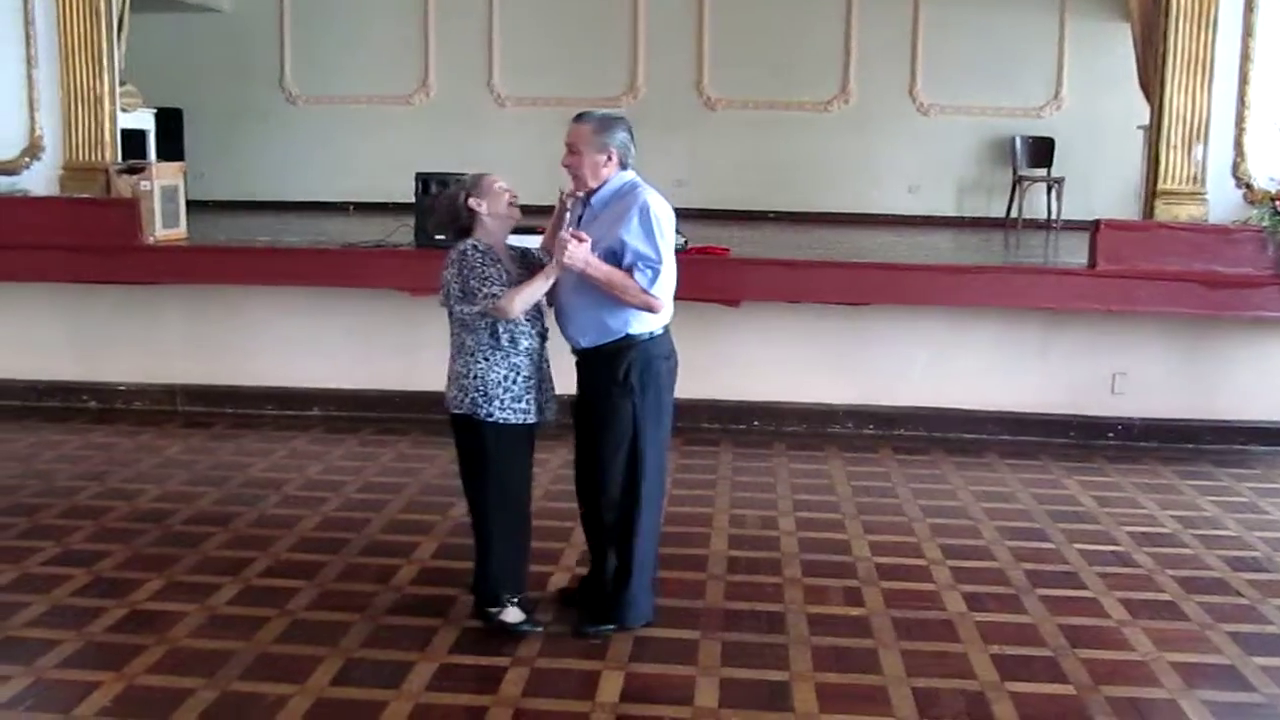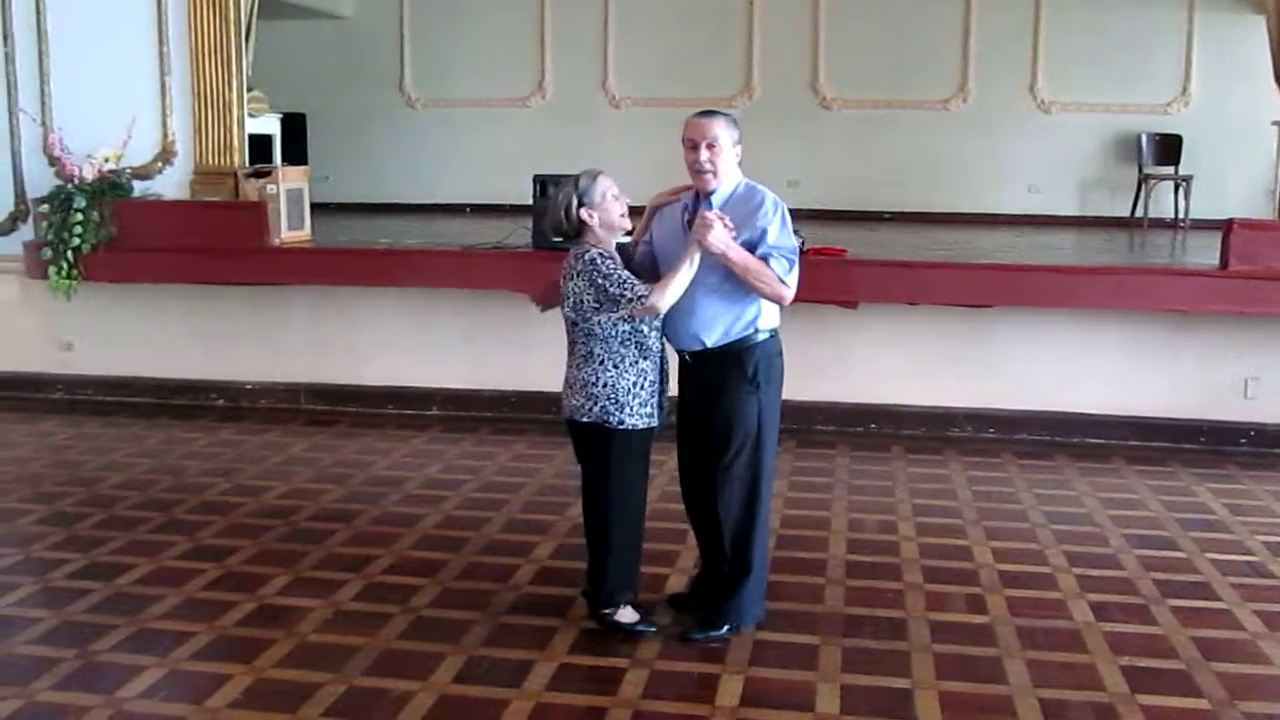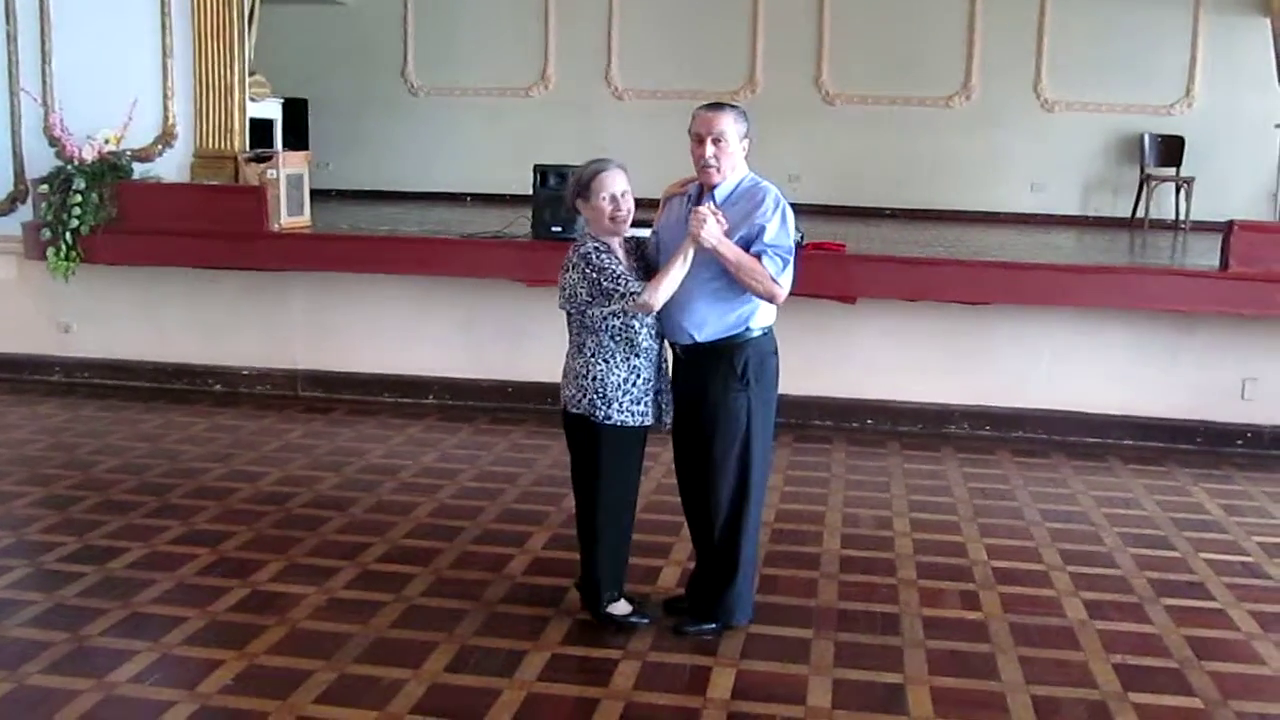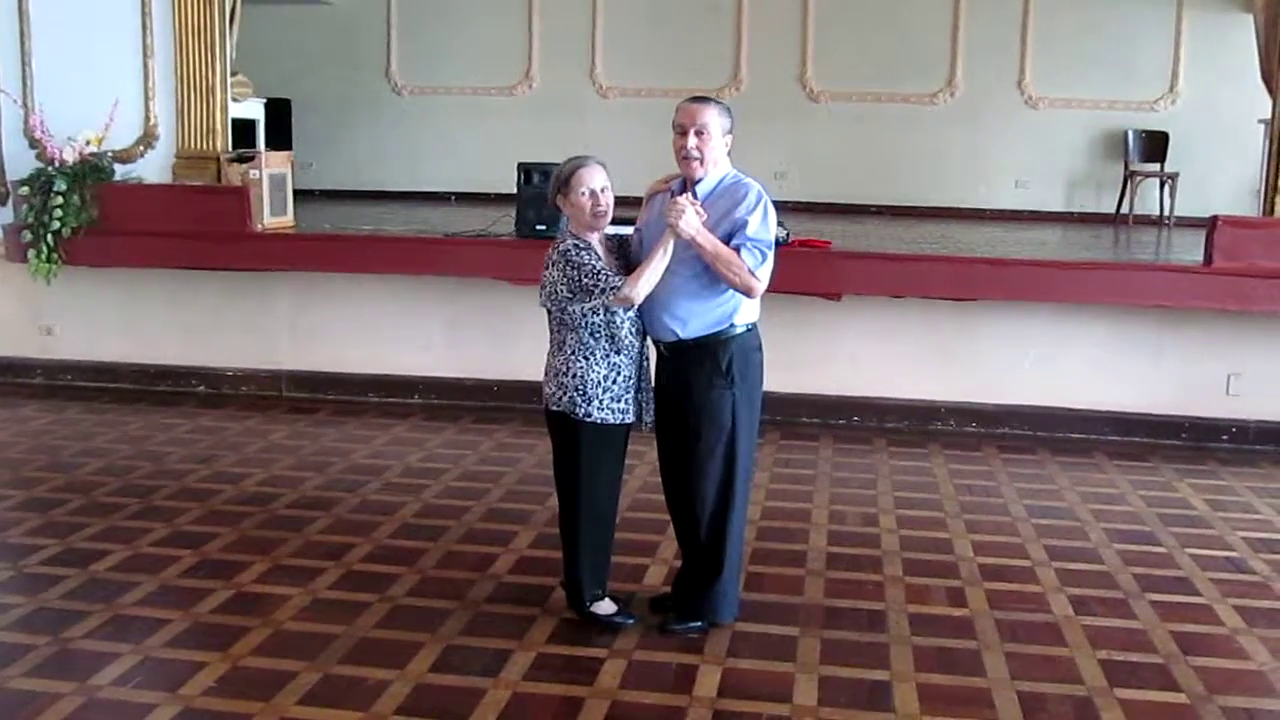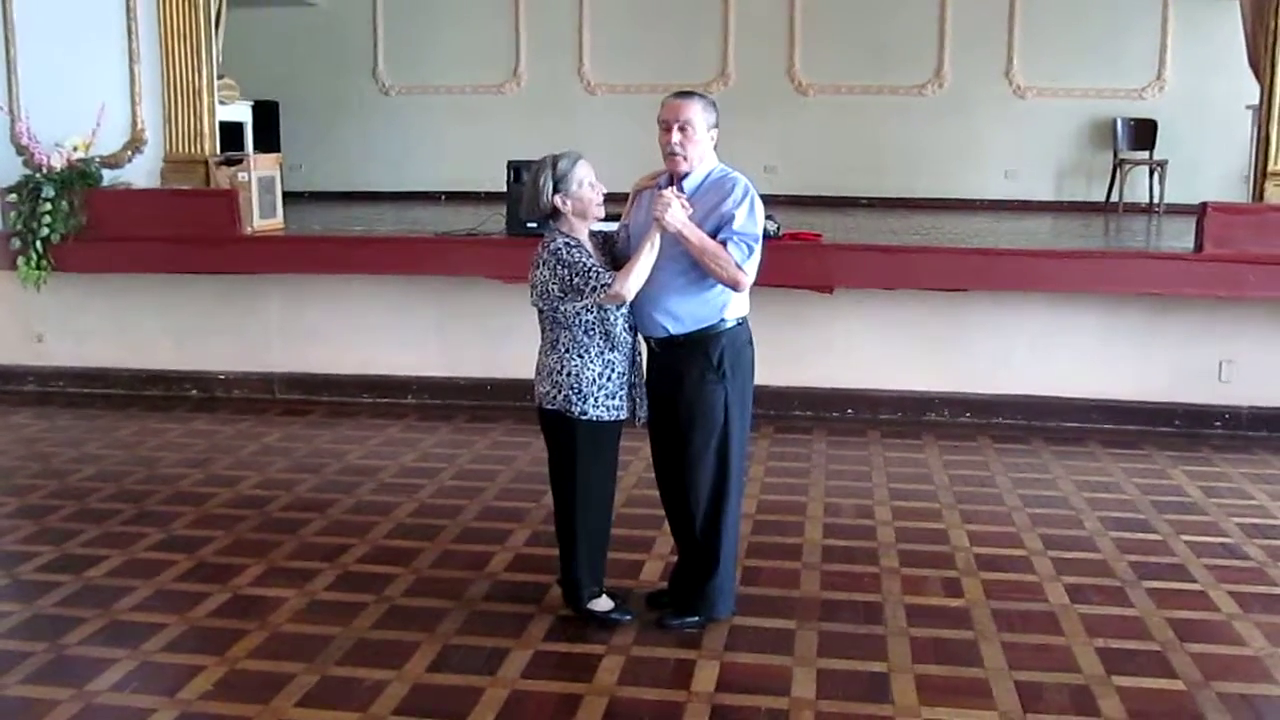
dt=1s
person 1, frame 1
left shoulder: (642, 207)
right shoulder: (589, 206)
left elbow: (653, 298)
left wrist: (586, 263)
left hip: (634, 361)
right hip: (599, 359)
left knee: (629, 483)
right knee: (594, 477)
left ankle: (628, 602)
right ankle: (600, 582)
person 1, frame 2
left shoulder: (763, 206)
right shoulder: (669, 213)
left elbow: (783, 290)
right elbow: (635, 273)
left wrist: (724, 247)
left hip: (745, 363)
right hip: (693, 364)
left knee: (739, 484)
right knee: (697, 479)
left ankle: (736, 604)
right ankle: (711, 581)
person 1, frame 3
left shoulder: (765, 202)
right shoulder: (677, 204)
left elbow: (775, 289)
right elbow: (650, 270)
left wrist: (716, 242)
left hip: (738, 361)
right hip: (688, 359)
left knee: (732, 483)
right knee: (695, 481)
left ankle: (726, 603)
right ankle: (704, 586)
person 1, frame 4
left shoulder: (747, 198)
right shoulder: (661, 198)
left elbow: (752, 282)
right elbow: (634, 268)
left wrist: (695, 233)
right wrist: (667, 228)
left hip: (722, 358)
right hip: (671, 356)
left knee: (716, 483)
right knee: (679, 479)
left ankle: (712, 600)
right ankle: (690, 582)
person 1, frame 5
left shoulder: (735, 192)
right shoulder: (648, 194)
left elbow: (739, 276)
right elbow: (623, 263)
left wrist: (681, 227)
left hip: (713, 353)
right hip: (663, 353)
left knee: (710, 477)
right knee: (672, 473)
left ankle: (708, 595)
right ankle: (687, 577)
person 2, frame 1
left shoulder: (516, 256)
right shoulder: (467, 256)
left elbow: (543, 264)
right elbow: (509, 307)
right wrist: (561, 265)
left hip: (518, 398)
right hip: (485, 402)
left knee: (513, 498)
right knee: (497, 500)
left ankle: (504, 588)
right ankle: (493, 599)
person 2, frame 2
left shoulder: (606, 257)
right shoulder: (589, 263)
right elbow: (654, 302)
left wrist: (653, 211)
right wrist: (699, 247)
left hip: (625, 403)
right hip: (607, 406)
left knee: (621, 500)
right knee: (613, 502)
left ankle: (609, 589)
right ankle: (609, 600)
person 2, frame 3
left shoulder: (632, 248)
right shoulder: (587, 257)
left elbow: (660, 255)
right elbow: (648, 300)
right wrist: (693, 241)
left hip: (629, 398)
right hip: (600, 400)
left knee: (619, 496)
right knee: (603, 498)
left ankle: (602, 582)
right ankle: (601, 594)
person 2, frame 4
left shoulder: (616, 246)
right shoulder: (567, 255)
right elbow: (630, 294)
right wrist: (672, 233)
left hip: (614, 394)
right hip: (581, 397)
left knee: (603, 495)
right knee: (586, 496)
left ankle: (590, 582)
right ankle: (585, 593)
person 2, frame 5
left shoulder: (600, 243)
right shoulder: (557, 253)
right elbow: (621, 291)
right wrist: (658, 227)
left hip: (604, 391)
right hip: (574, 394)
left knee: (598, 492)
right knee: (580, 493)
left ankle: (588, 580)
right ankle: (582, 591)
